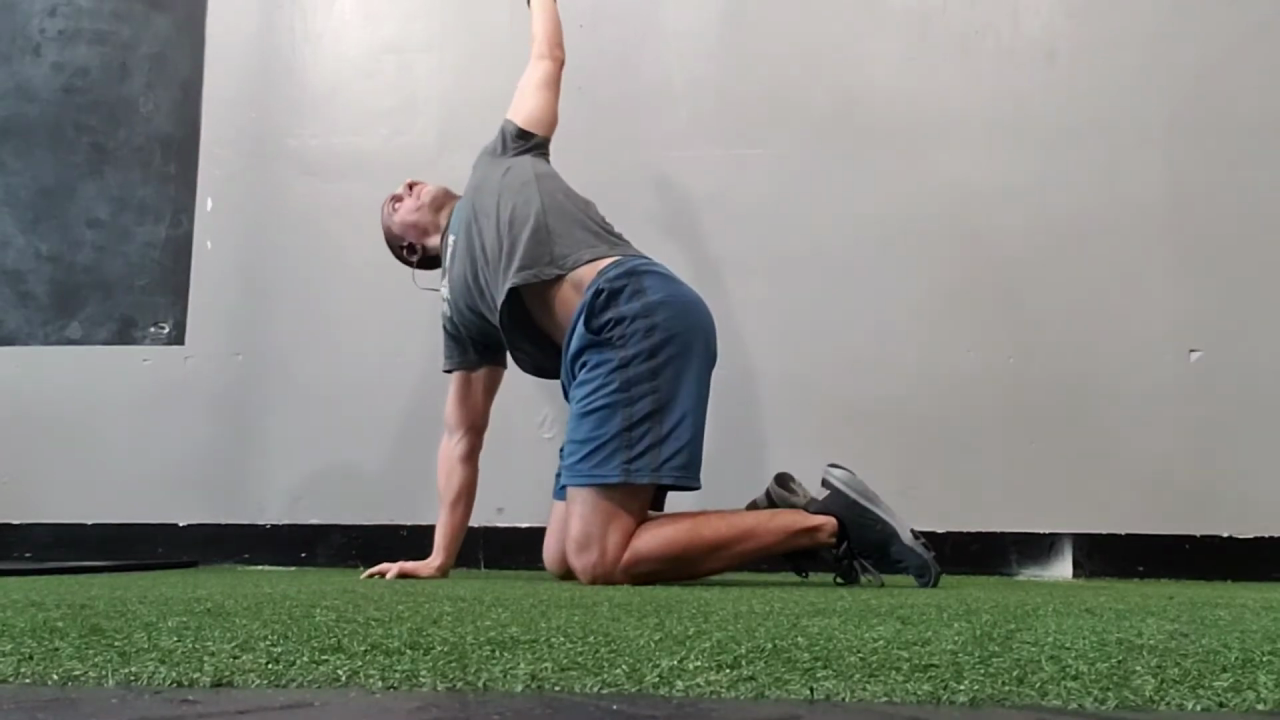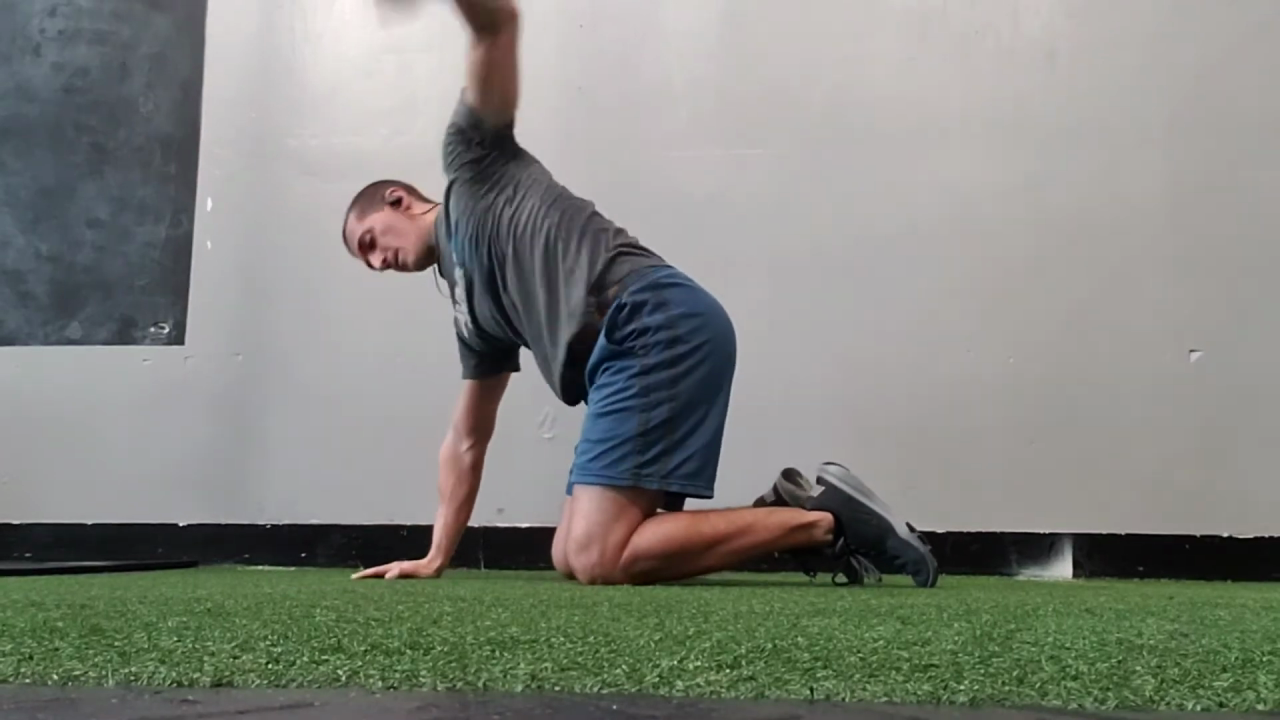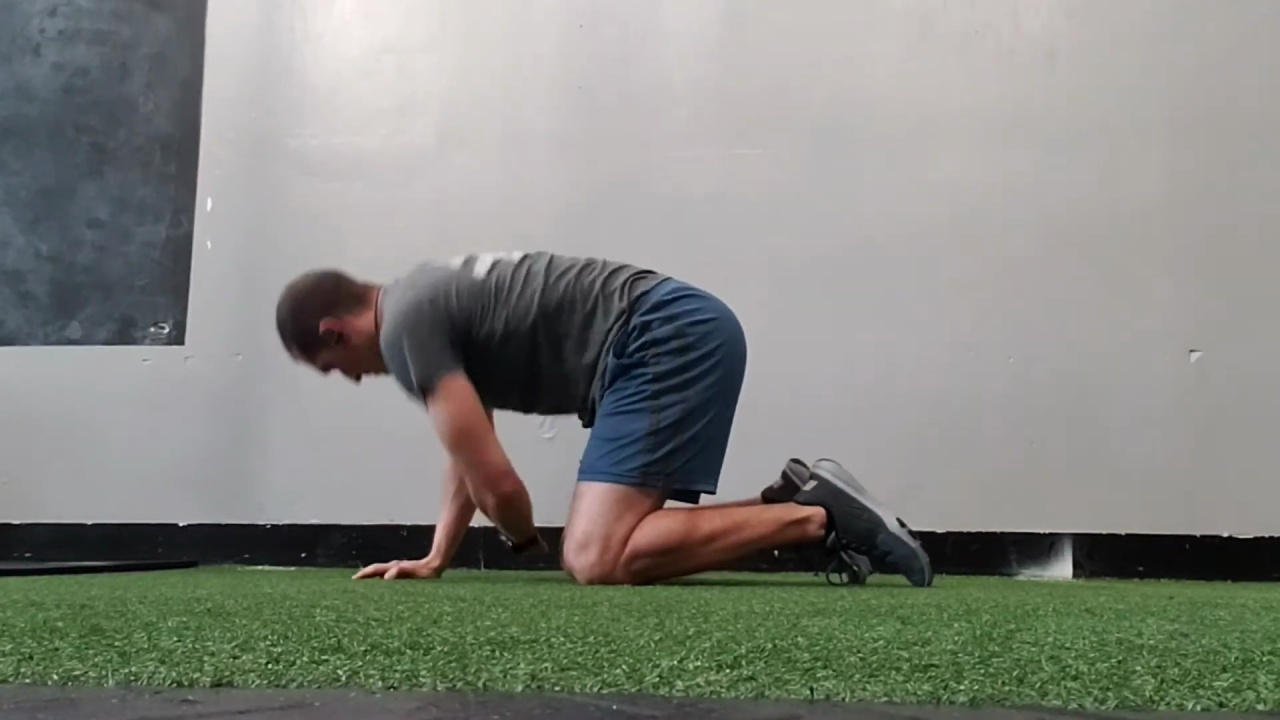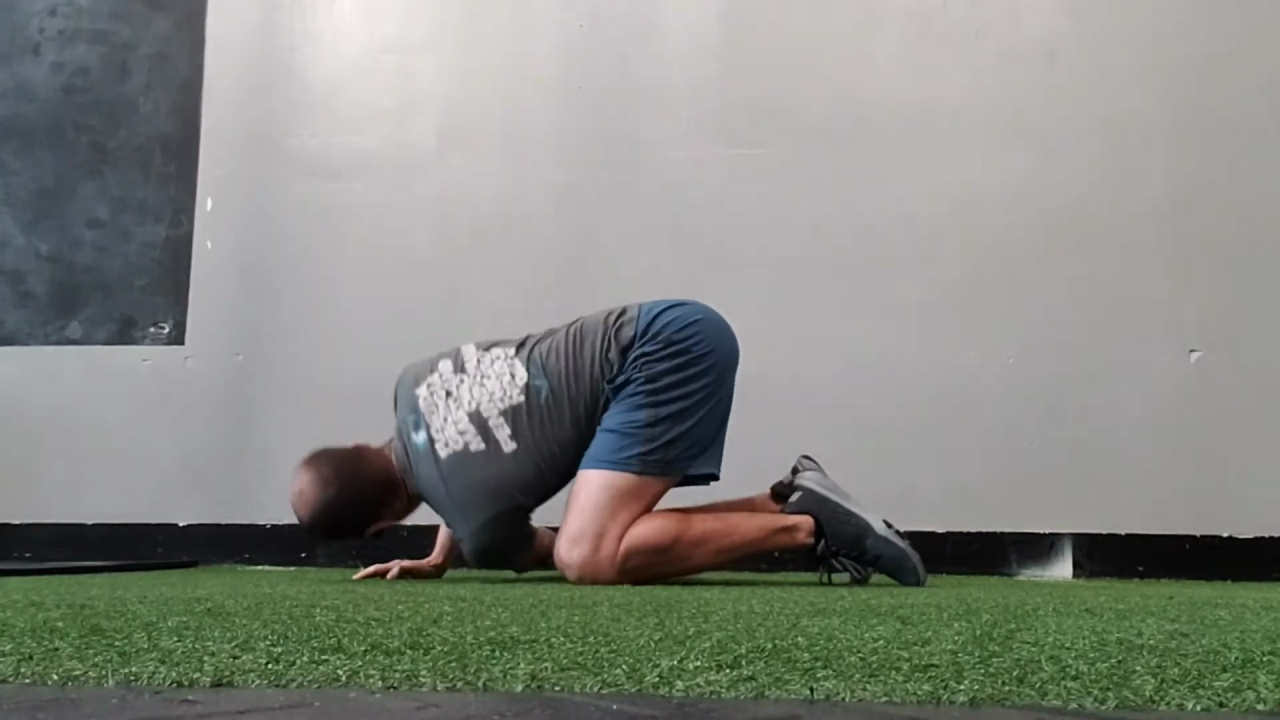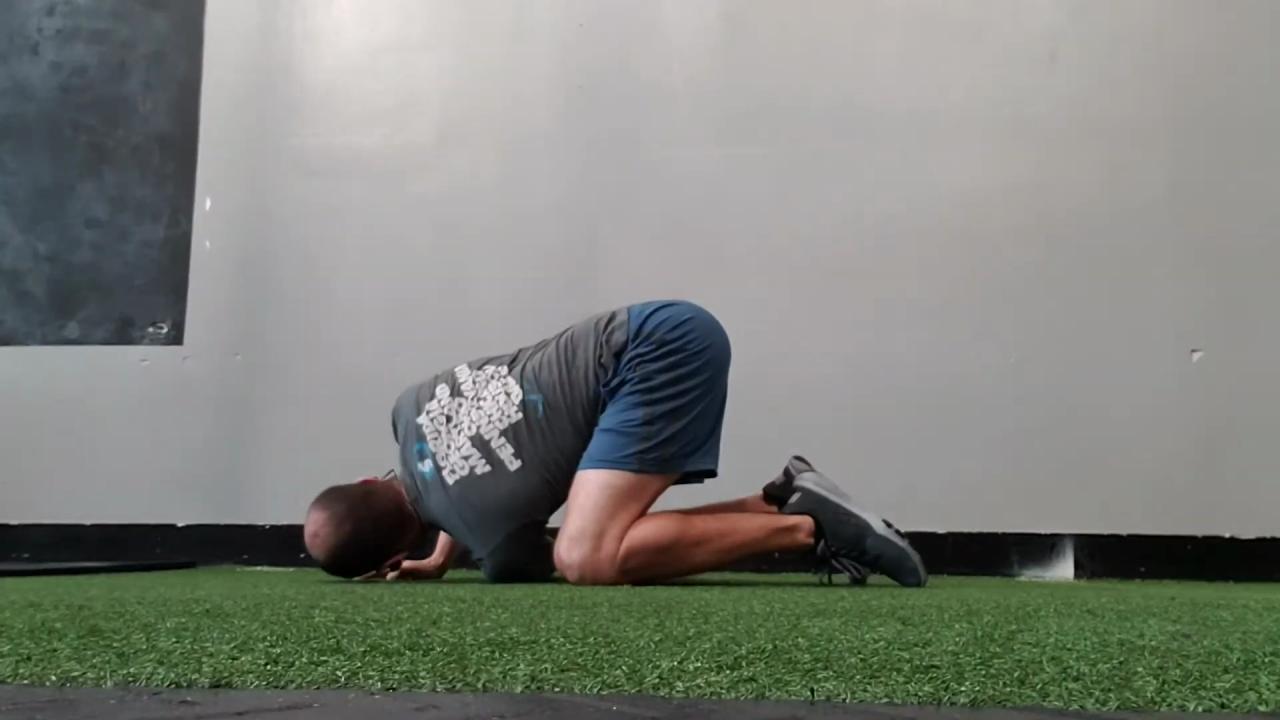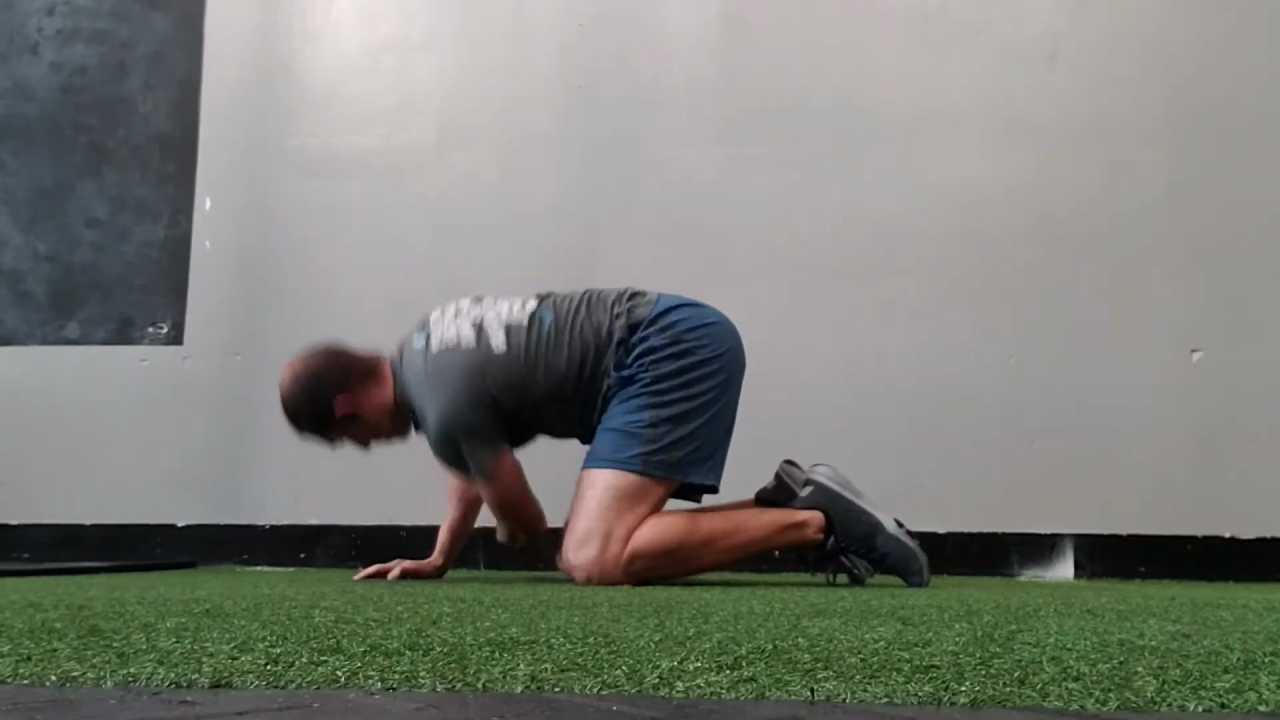
dt=0.5s
person 1, frame 1
left shoulder: (500, 162)
right shoulder: (458, 301)
left elbow: (546, 61)
right elbow: (461, 436)
right wrist: (438, 558)
left hip: (635, 316)
right hip: (603, 345)
left knee: (600, 563)
right knee: (563, 559)
left ankle: (826, 524)
right ankle: (777, 521)
person 1, frame 2
left shoulder: (473, 172)
right shoulder: (472, 309)
right elbow: (467, 439)
right wrist: (436, 555)
left hip: (660, 328)
right hip: (630, 356)
left knee: (599, 562)
right knee: (572, 556)
left ankle: (825, 520)
right ankle: (793, 511)
person 1, frame 3
left shoulder: (409, 324)
right shoulder: (433, 313)
left elbow: (493, 481)
right elbow: (468, 450)
left wrist: (524, 541)
right wrist: (435, 556)
left hip: (671, 335)
right hip: (681, 336)
left knee: (595, 560)
right knee: (590, 549)
left ankle: (815, 516)
right ankle: (790, 499)
person 1, frame 4
left shoulder: (479, 519)
right shoulder: (412, 391)
left elbow: (552, 555)
right wrist: (437, 558)
left hip: (671, 350)
right hip: (674, 331)
left knee: (589, 558)
right knee: (604, 534)
left ankle: (807, 524)
right ankle: (786, 499)
person 1, frame 5
left shoulder: (496, 537)
right shoulder: (410, 411)
left elbow: (550, 565)
right wrist: (439, 560)
left hip: (663, 350)
right hip: (664, 333)
left knee: (587, 560)
right knee: (607, 537)
left ankle: (805, 526)
right ankle: (780, 500)
person 1, frame 6
left shoulder: (447, 393)
right shoulder: (422, 344)
left elbow: (521, 521)
right elbow: (469, 459)
left wrist: (515, 534)
right wrist: (438, 559)
left hip: (676, 346)
right hip: (680, 347)
left knee: (594, 560)
right knee: (585, 550)
left ankle: (816, 519)
right ankle: (778, 504)
